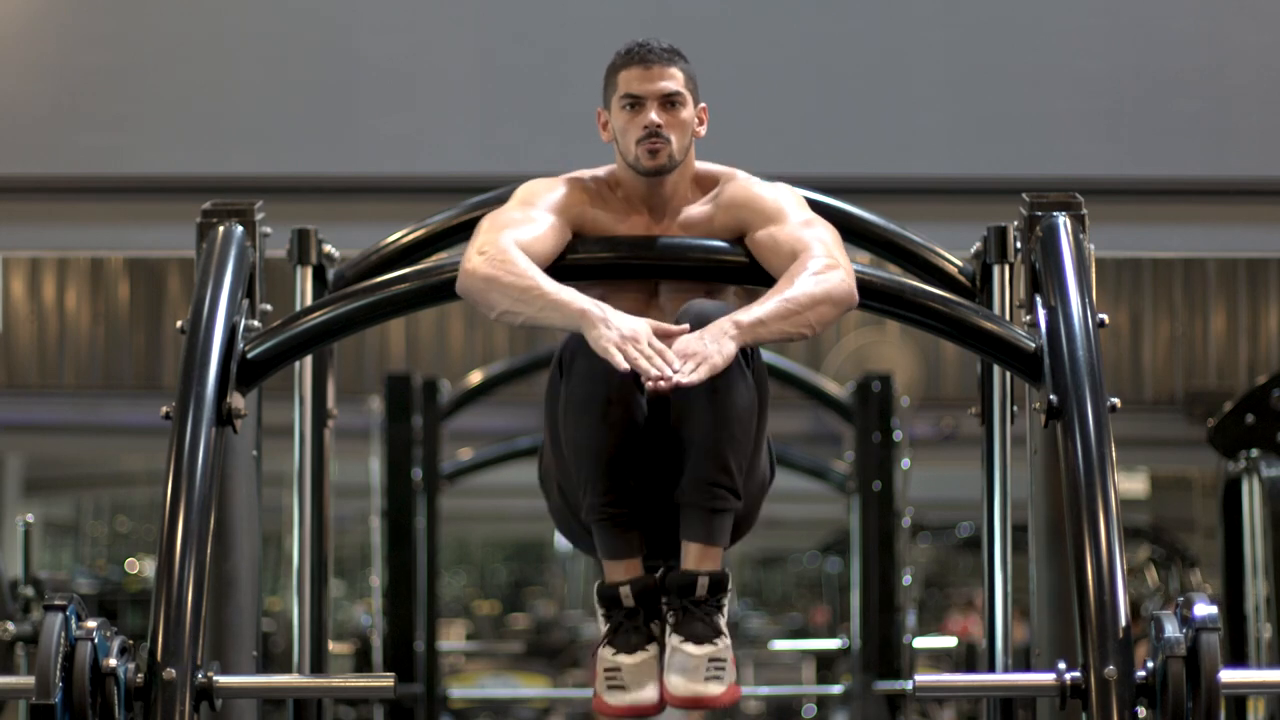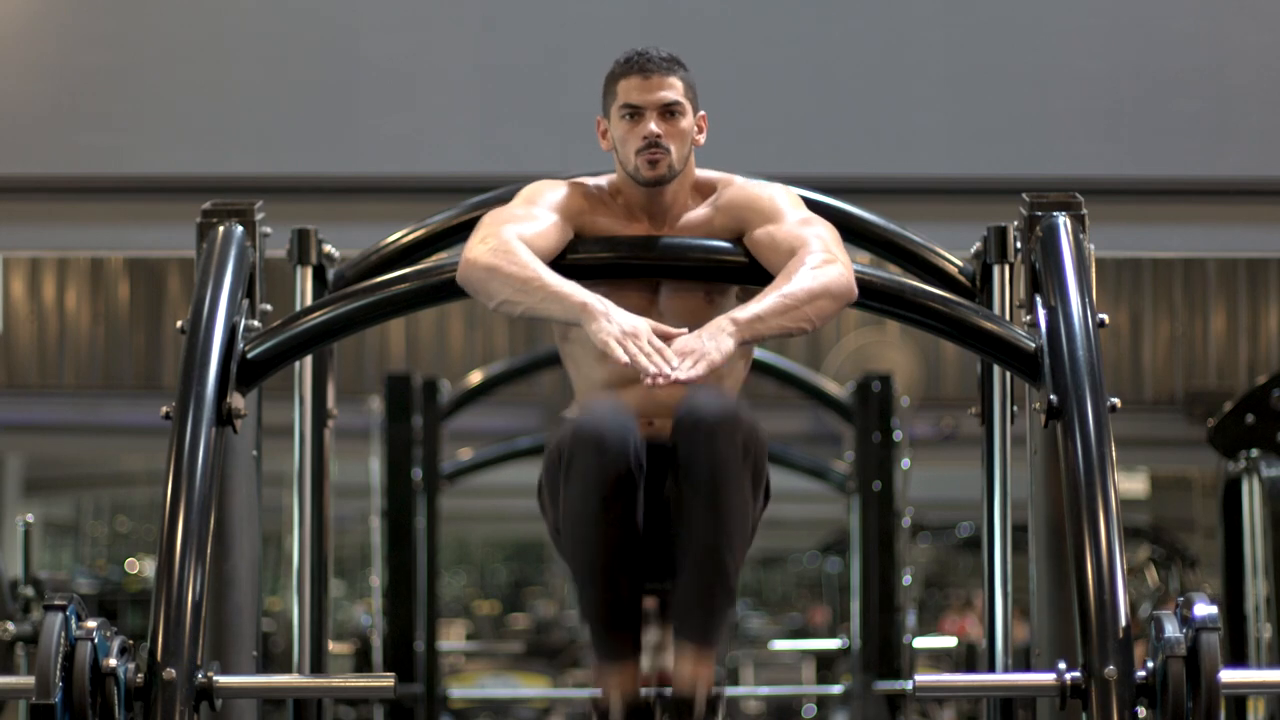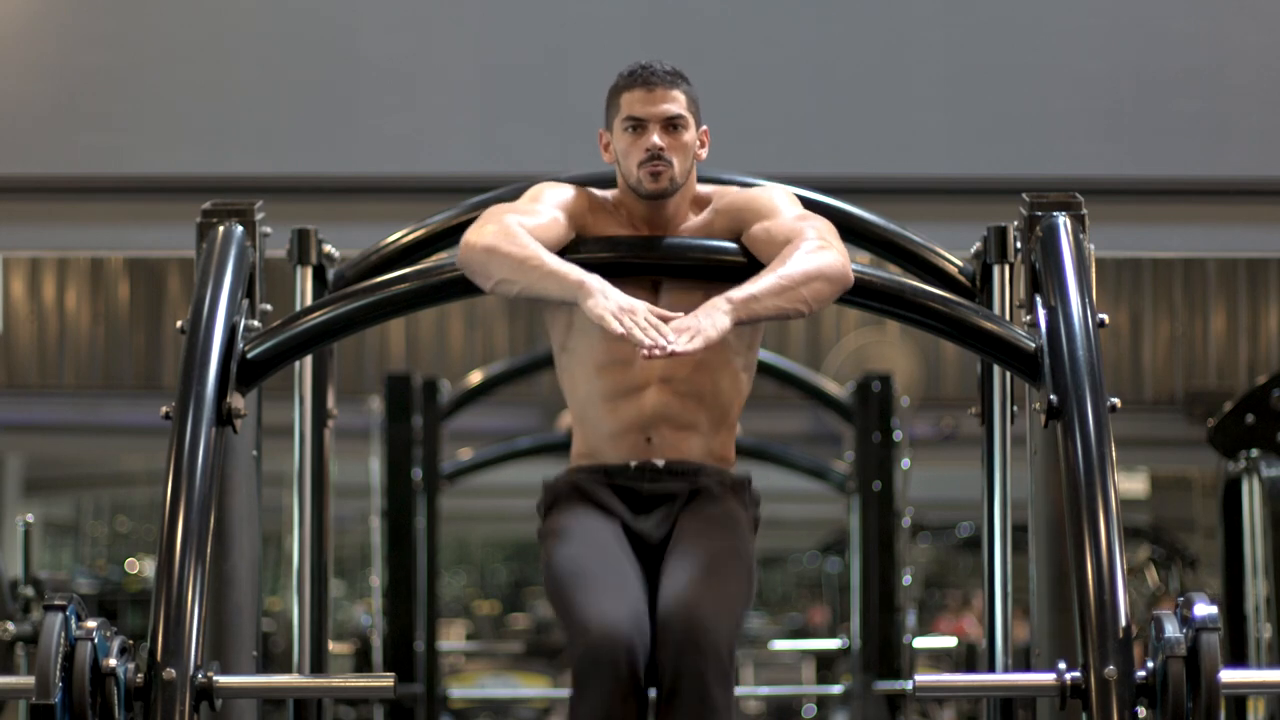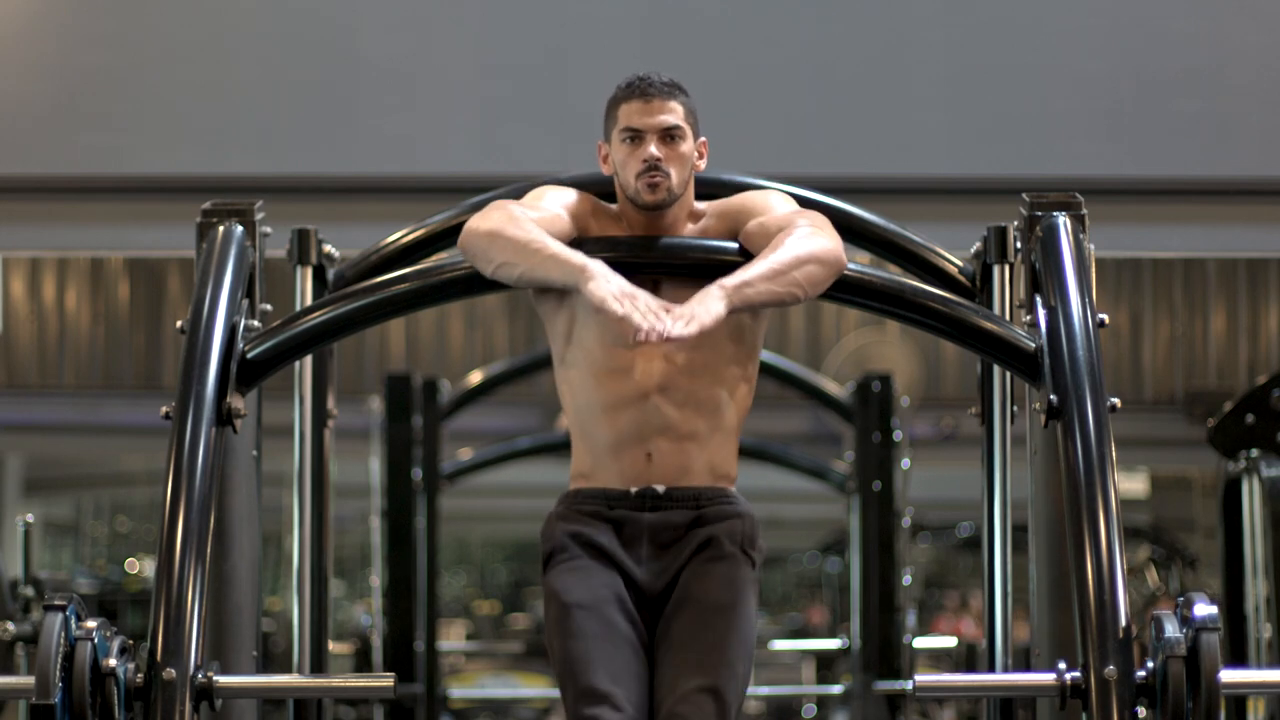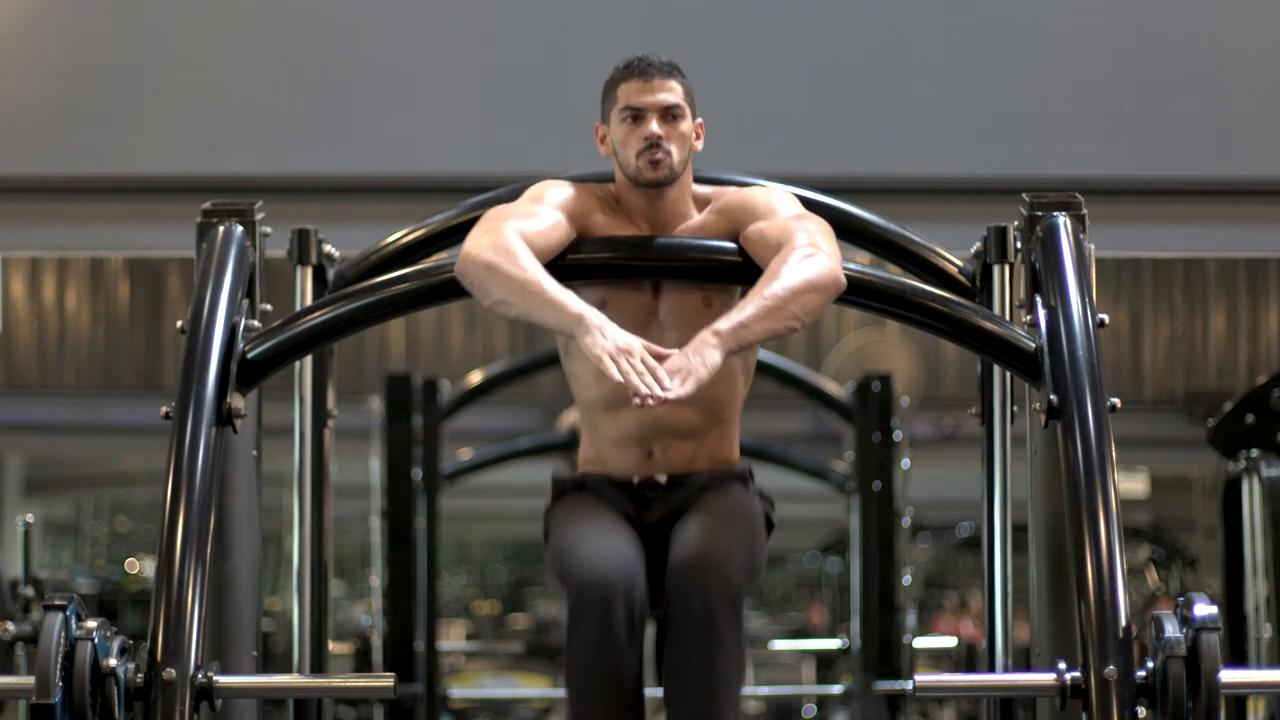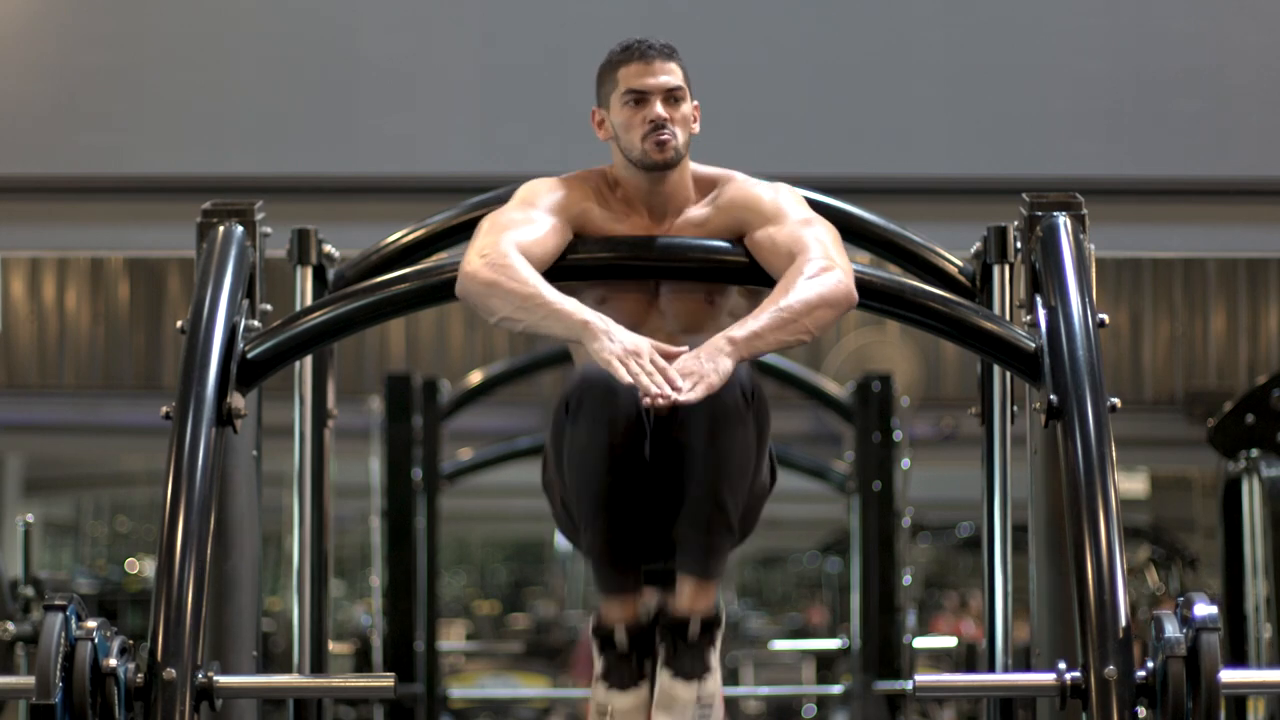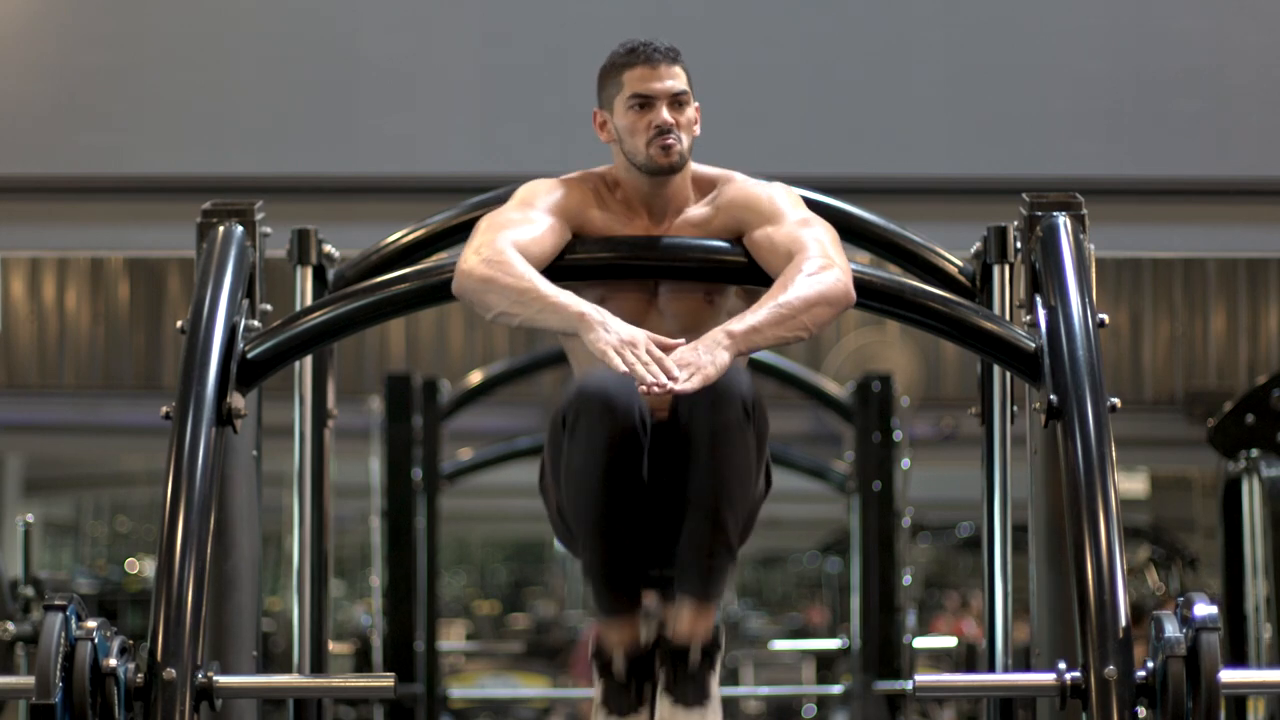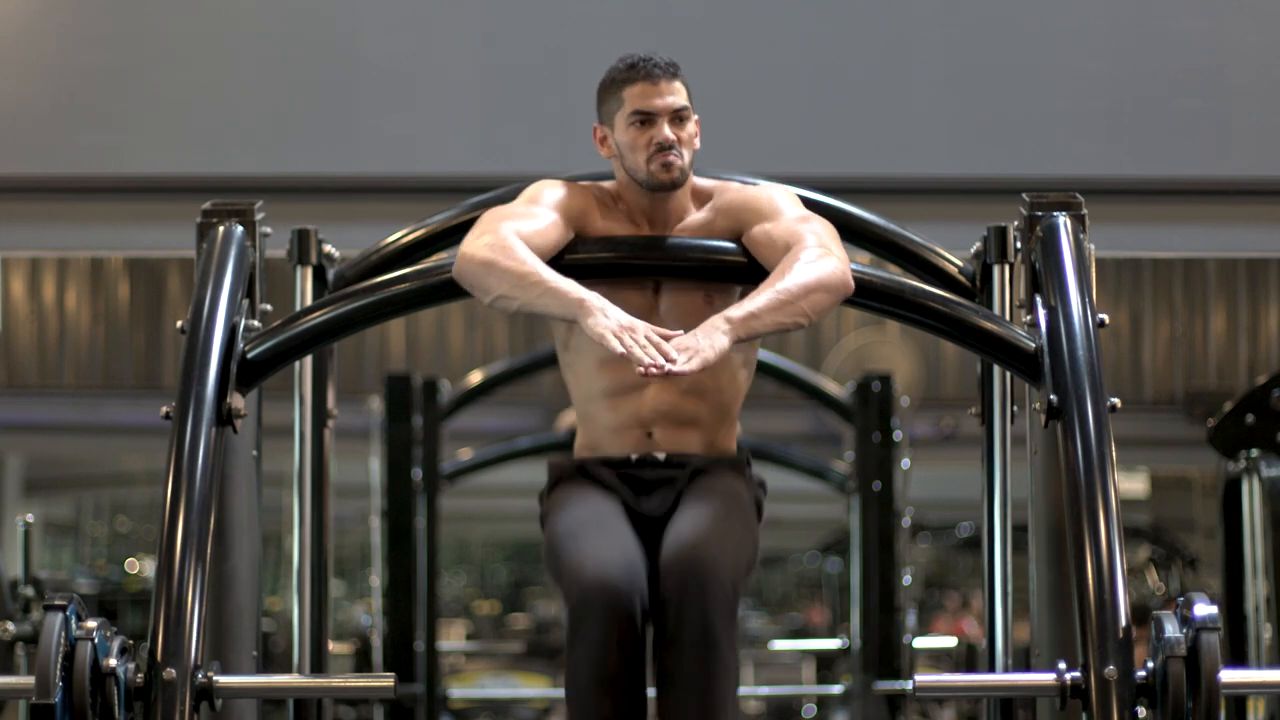
dt=0.2s
person 1, frame 1
left shoulder: (746, 200)
right shoulder: (564, 200)
left elbow: (834, 281)
right elbow: (480, 270)
left wrist: (729, 331)
right wrist: (595, 316)
left hip: (712, 480)
right hip: (598, 487)
left knee: (712, 323)
right knee: (587, 356)
left ankle: (699, 589)
right ankle: (625, 594)
person 1, frame 2
left shoulder: (744, 203)
right shoulder: (566, 203)
left elbow: (833, 276)
right elbow: (480, 263)
left wrist: (729, 329)
right wrist: (594, 311)
left hip: (709, 489)
right hip: (605, 490)
left knee: (715, 421)
right knee: (598, 440)
person 1, frame 3
left shoulder: (743, 210)
right shoulder: (569, 209)
left elbow: (830, 263)
right elbow: (480, 247)
left wrist: (725, 309)
right wrist: (590, 289)
left hip: (706, 500)
right hip: (593, 500)
left knee: (691, 637)
right knee: (607, 643)
person 1, frame 4
left shoulder: (742, 220)
right shoulder: (568, 218)
left elbow: (823, 250)
right elbow: (483, 234)
left wrist: (717, 298)
right wrist: (593, 276)
left hip: (710, 529)
right hip: (590, 531)
person 1, frame 5
left shoulder: (745, 212)
right shoulder: (570, 209)
left elbow: (821, 270)
right elbow: (480, 258)
left wrist: (715, 342)
right wrist: (588, 323)
left hip: (713, 501)
right hip: (600, 502)
left knee: (704, 572)
right knee: (601, 588)
person 1, frame 6
left shoulder: (747, 201)
right shoulder: (566, 201)
left elbow: (833, 282)
right elbow: (479, 274)
left wrist: (727, 346)
right wrist: (596, 329)
left hip: (713, 483)
right hip: (599, 480)
left knee: (730, 387)
right knee: (595, 390)
left ankle: (693, 615)
right ankle: (620, 624)
person 1, frame 7
left shoulder: (745, 201)
right shoulder: (565, 201)
left elbow: (832, 281)
right elbow: (476, 272)
left wrist: (726, 340)
right wrist: (592, 322)
left hip: (706, 485)
right hip: (602, 492)
left knee: (726, 394)
right knee: (599, 402)
left ankle: (689, 637)
right ankle: (620, 645)
person 1, frame 8
left shoulder: (744, 207)
right shoulder: (567, 206)
left elbow: (830, 272)
right elbow: (476, 259)
left wrist: (725, 327)
right wrist: (590, 308)
left hip: (707, 489)
right hip: (596, 489)
left knee: (696, 570)
right knee: (604, 590)
